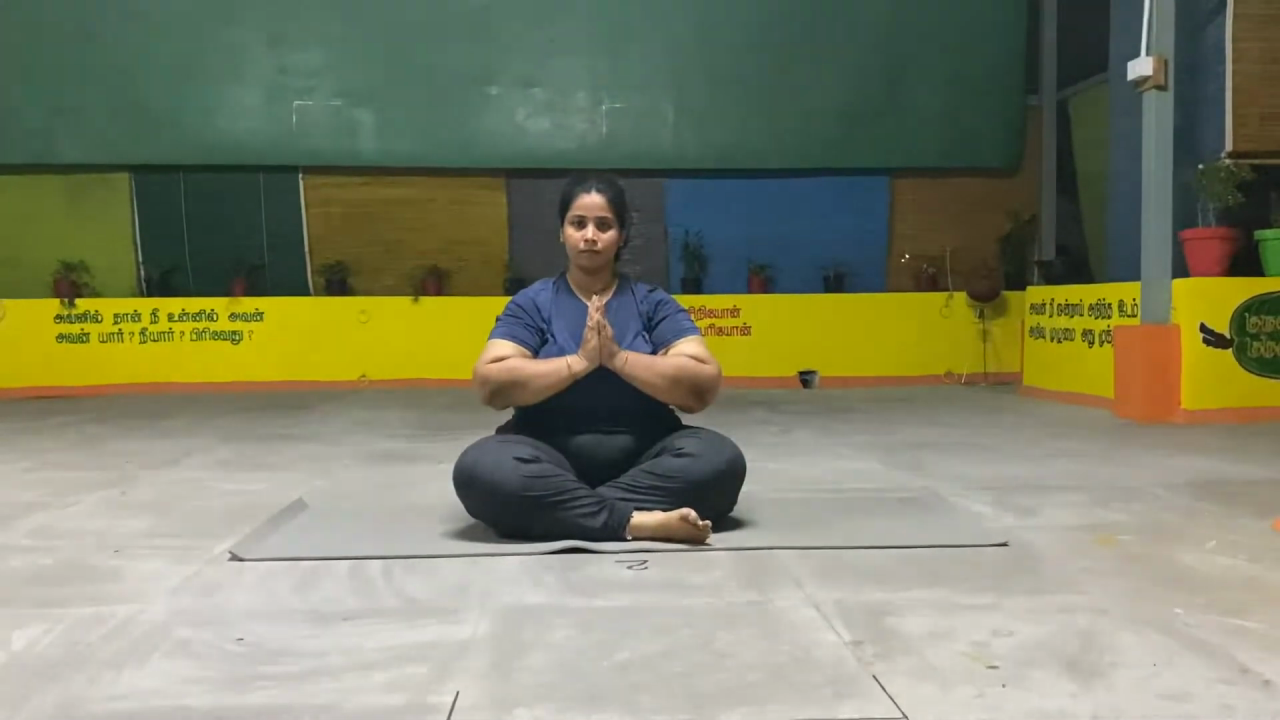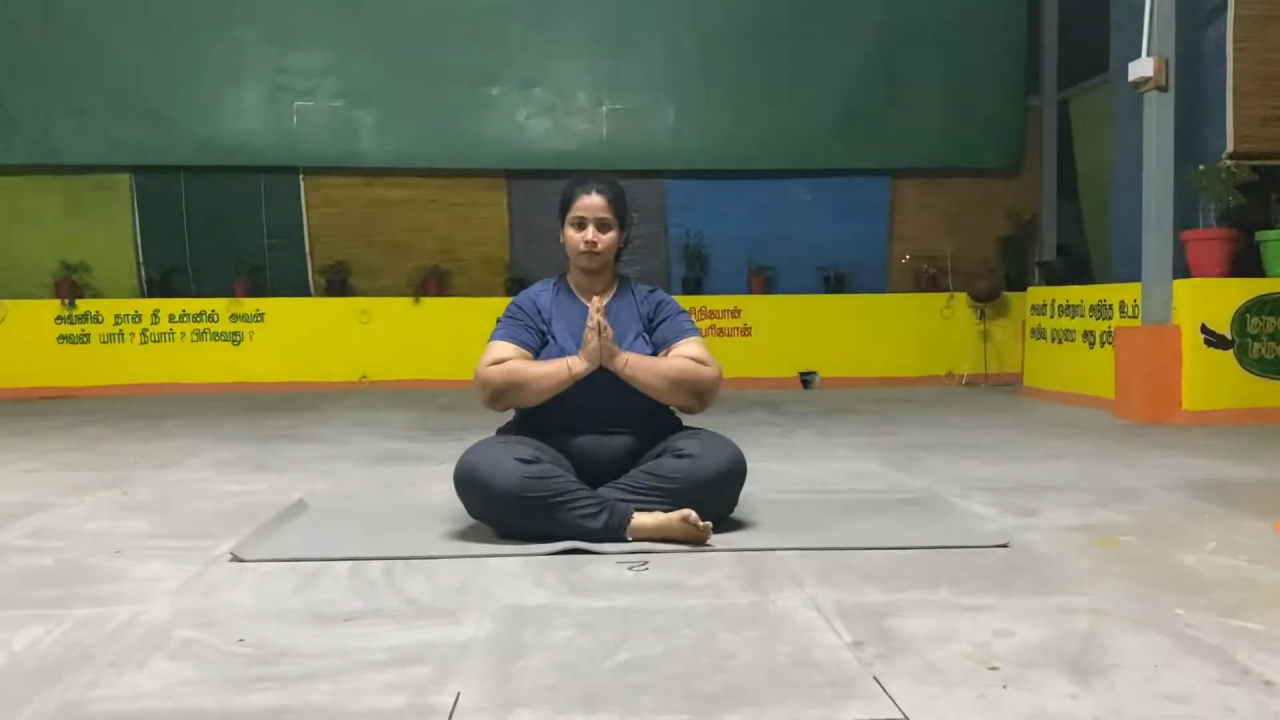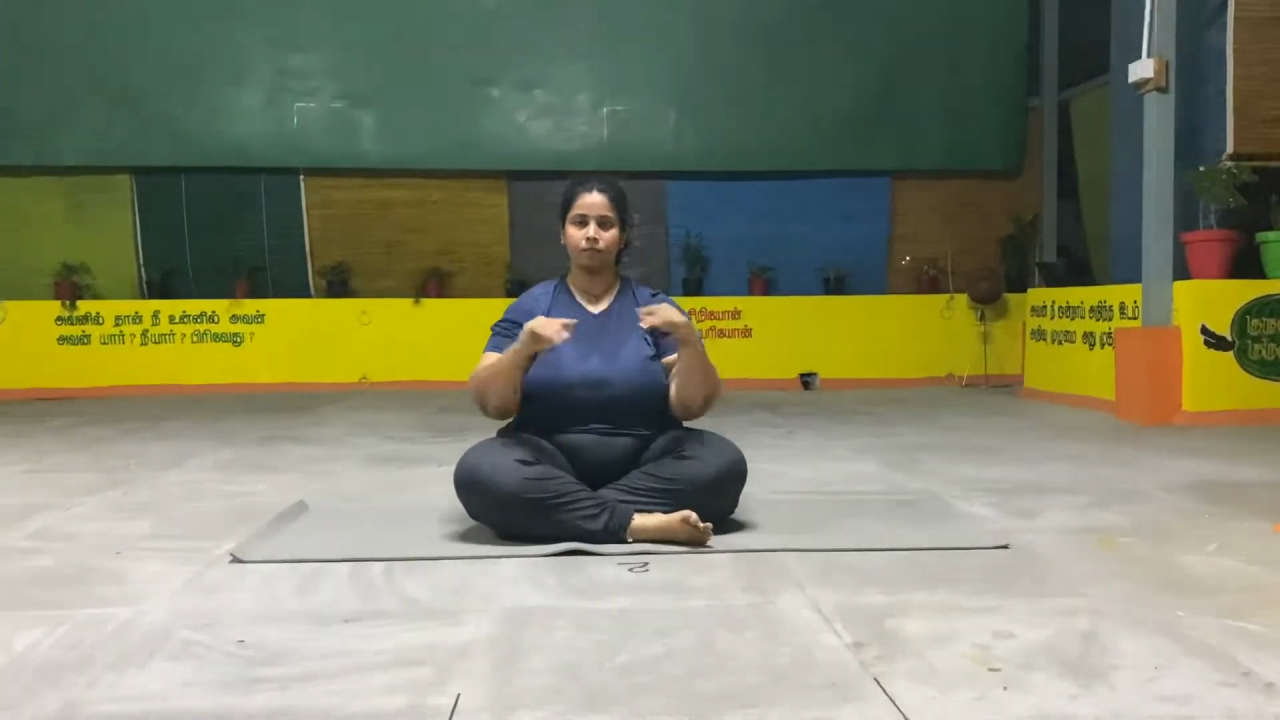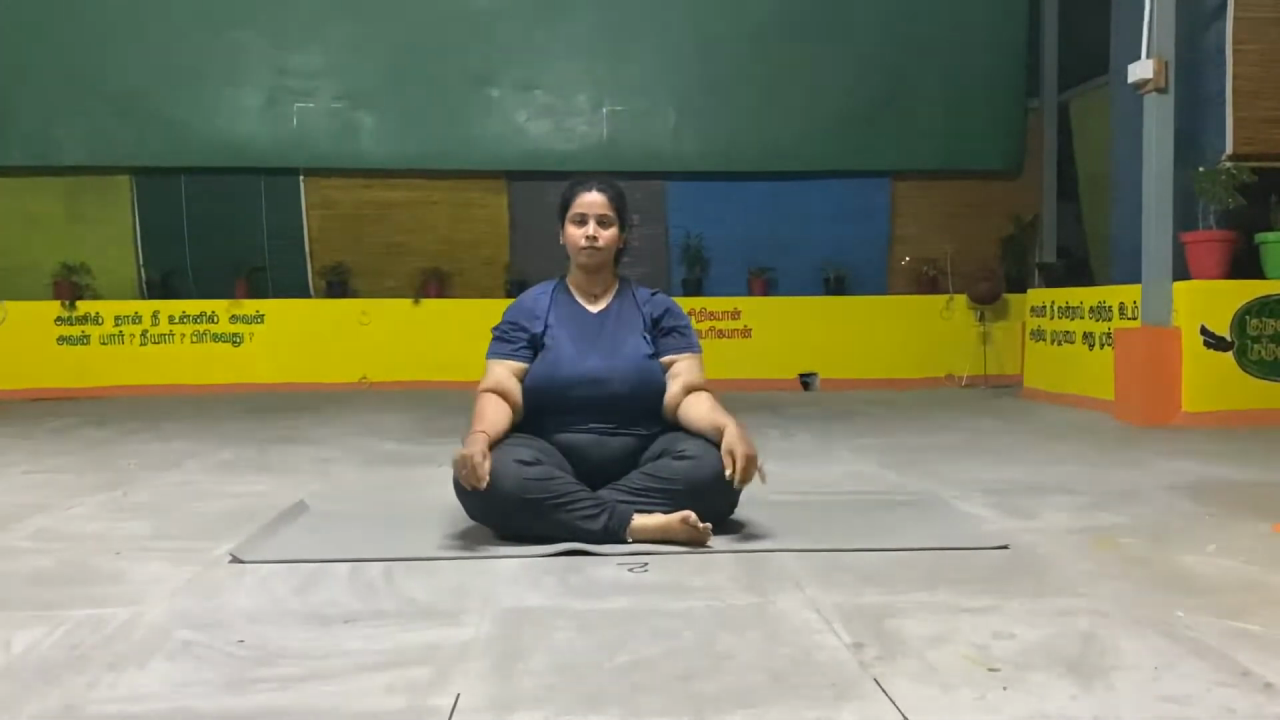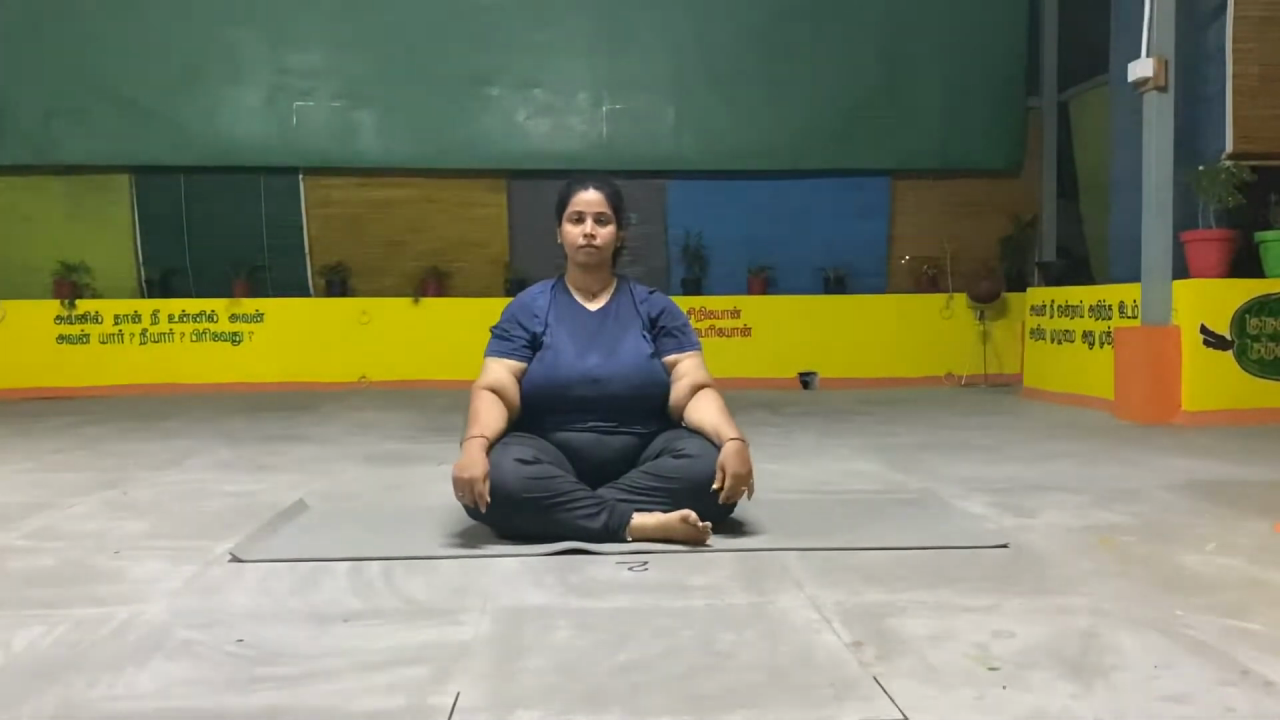
dt=0.5s
person 1, frame 1
left shoulder: (654, 303)
right shoulder: (532, 302)
left elbow: (703, 387)
right elbow: (490, 385)
left wrist: (618, 357)
right wrist: (579, 361)
left hip: (644, 458)
right hip: (550, 458)
left knee: (719, 459)
right knee: (481, 467)
left ankle: (565, 509)
right ankle: (637, 522)
person 1, frame 2
left shoulder: (655, 304)
right shoulder: (532, 304)
left elbow: (703, 388)
right elbow: (492, 387)
left wrist: (618, 359)
right wrist: (580, 362)
left hip: (644, 460)
right hip: (551, 460)
left knee: (721, 460)
right knee: (481, 470)
left ankle: (562, 510)
right ankle: (639, 523)
person 1, frame 3
left shoulder: (657, 306)
right shoulder: (531, 307)
left elbow: (693, 404)
right elbow: (489, 402)
left wrist: (688, 342)
right wrist: (524, 348)
left hip: (648, 463)
right hip: (549, 463)
left knee: (722, 463)
right knee: (480, 471)
left ankle: (562, 511)
right ankle: (639, 523)
person 1, frame 4
left shoulder: (658, 309)
right shoulder: (529, 308)
left elbow: (685, 394)
right elbow: (499, 393)
left wrist: (729, 428)
right wrist: (479, 436)
left hip: (643, 460)
right hip: (552, 462)
left knee: (713, 467)
right knee: (491, 477)
left ankle: (567, 511)
right ankle: (639, 525)
person 1, frame 5
left shoulder: (655, 308)
right shoulder: (528, 307)
left elbow: (692, 392)
right elbow: (494, 392)
left wrist: (733, 441)
right wrist: (474, 446)
left hip: (643, 460)
right hip: (552, 461)
left knee: (712, 466)
right knee: (496, 476)
left ankle: (564, 511)
right ankle: (640, 523)
